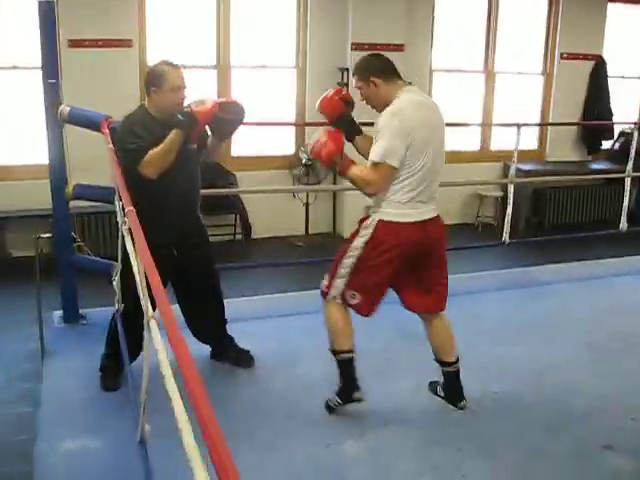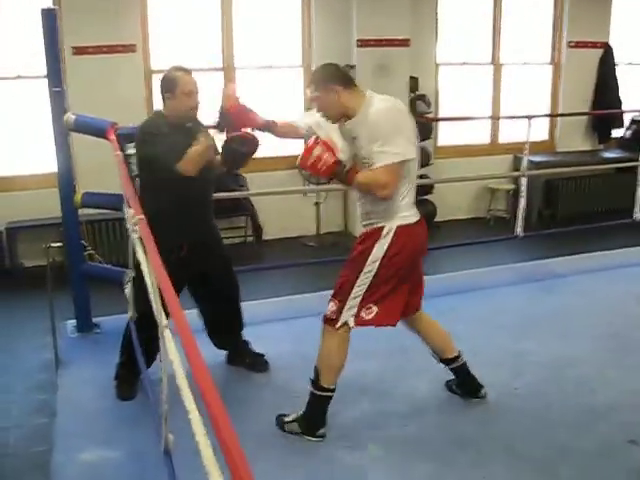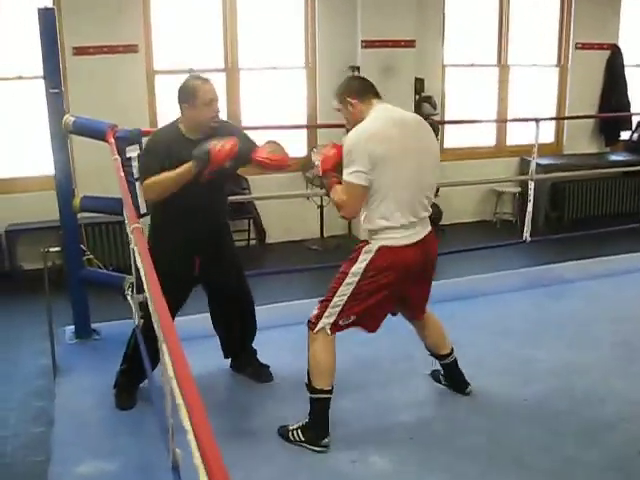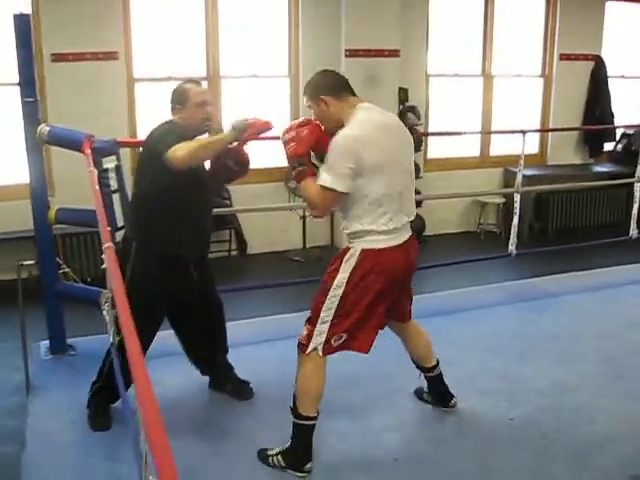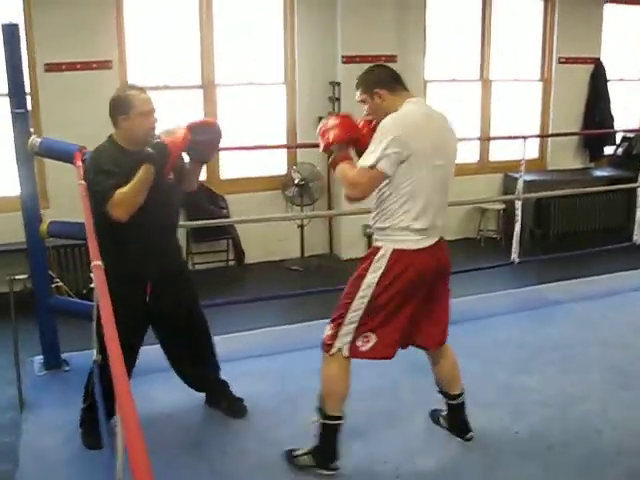
dt=0.4s
person 1, frame 1
left shoulder: (396, 115)
right shoulder: (427, 107)
left elbow: (374, 184)
left wrist: (339, 161)
right wrist: (347, 124)
left hip: (391, 227)
right hip: (429, 225)
left knee: (335, 296)
right knee: (432, 309)
left ankle: (349, 386)
right ankle: (453, 388)
person 1, frame 2
left shoulder: (385, 116)
right shoulder: (352, 118)
left elbow: (386, 184)
right elbow: (298, 129)
left wrist: (340, 171)
right wrist: (256, 121)
left hip: (394, 232)
right hip: (402, 230)
left knee: (338, 320)
right knee: (411, 312)
left ankle: (313, 419)
right ankle: (467, 381)
person 1, frame 3
left shoulder: (362, 136)
right shoulder: (420, 125)
left elbow: (348, 208)
left wrist: (331, 177)
left hip: (387, 250)
right hip: (423, 241)
left knee: (322, 327)
right knee: (417, 312)
left ankle: (316, 429)
right ankle: (455, 377)
person 1, frame 4
left shoulder: (350, 140)
right shoulder: (390, 122)
left elbow: (319, 205)
left wrist: (299, 162)
right wrist: (313, 156)
left hip: (368, 254)
right hip: (401, 245)
left knee: (312, 345)
right knee: (401, 320)
left ankle: (299, 452)
right ankle: (440, 391)
person 1, frame 5
left shoulder: (397, 125)
right shoulder: (440, 122)
left elbow: (356, 189)
left wrist: (337, 149)
right wrist: (366, 147)
left hip: (397, 256)
right hip: (433, 251)
left knee: (338, 346)
right knee: (435, 342)
left ankle: (325, 451)
right ankle: (458, 419)
person 2, frame 1
left shoulder: (183, 115)
right shoulder: (133, 126)
left elbow: (206, 155)
right elbow: (150, 168)
left wrist: (220, 132)
right wrist: (181, 129)
left hip: (187, 224)
right hip: (149, 231)
left knee: (204, 288)
right knee: (136, 300)
left ankle: (222, 345)
right ankle: (113, 364)
person 2, frame 2
left shoulder: (192, 123)
right shoulder: (152, 131)
left elbow: (210, 166)
right elbow: (186, 167)
right wrist: (206, 138)
left hip: (201, 230)
right hip: (162, 236)
left knee: (223, 291)
right knee: (150, 306)
left ankle: (236, 349)
right ankle: (128, 371)
person 2, frame 3
left shoulder: (223, 131)
right shoulder: (161, 143)
left elbow: (256, 153)
right elbow: (150, 192)
left wrist: (270, 155)
right wrist: (193, 164)
left hip: (214, 240)
right hip: (170, 244)
left knee: (237, 302)
right knee: (156, 316)
left ankle: (243, 358)
right ankle: (128, 380)
person 2, frame 4
left shoulder: (193, 140)
right shoulder: (166, 135)
right elbow: (180, 159)
left wrist: (217, 174)
right wrist: (232, 134)
left hip: (187, 253)
right hip: (148, 255)
left knee: (207, 315)
right knee: (134, 330)
left ankle: (221, 374)
right ankle: (101, 398)
person 2, frame 5
left shoulder: (156, 146)
right shoulder: (102, 160)
left elbow: (186, 185)
right elbow: (120, 209)
left wrist: (198, 158)
right wrist: (150, 164)
left hip: (167, 265)
right hip: (124, 274)
left knee: (191, 330)
right knee: (115, 349)
left ankle: (215, 390)
right ankle: (93, 417)
